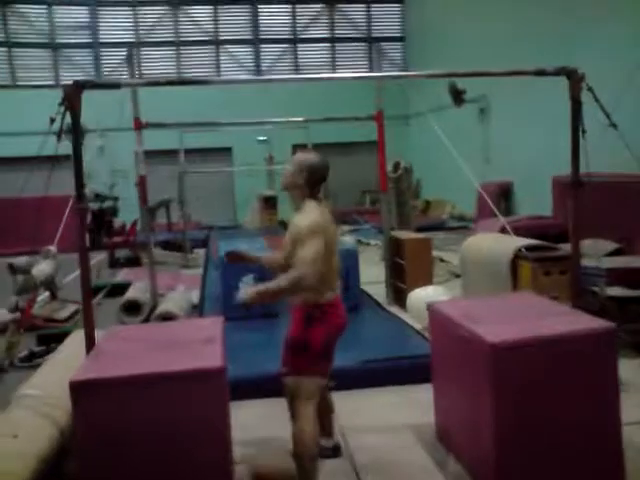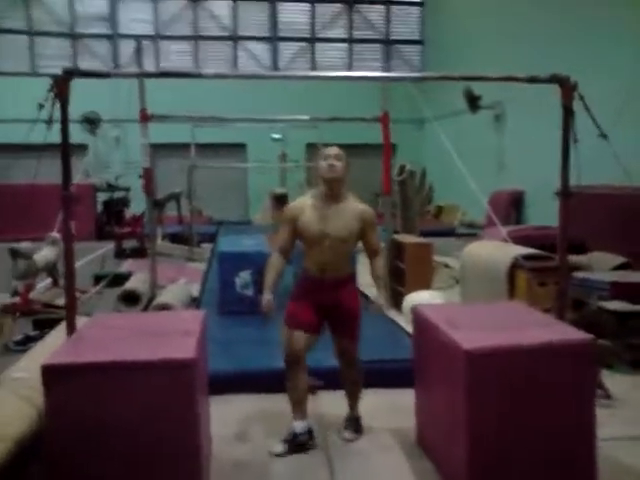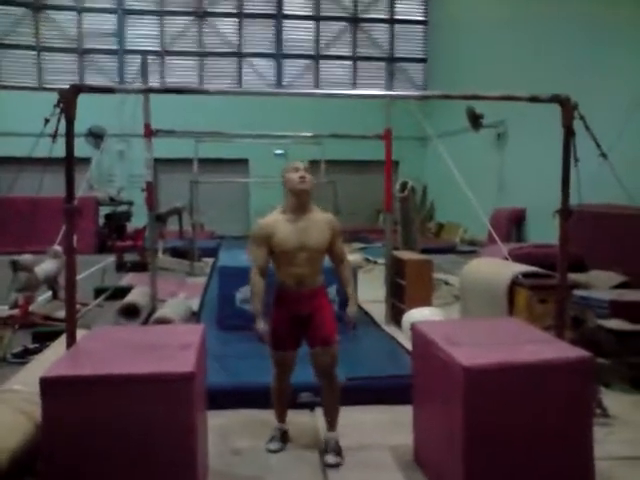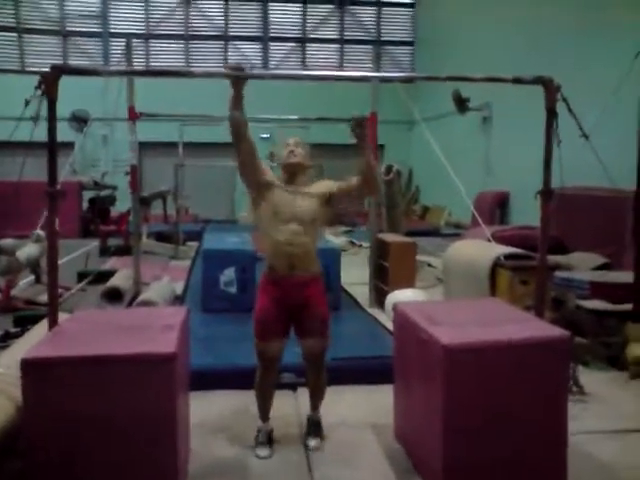
dt=1s
person 1, frame 1
left shoulder: (307, 221)
right shoulder: (317, 213)
left elbow: (304, 276)
right elbow: (288, 262)
left wrist: (257, 292)
right wrist: (249, 258)
left hip: (315, 315)
right hip: (327, 309)
left knee: (301, 401)
right knee: (315, 384)
right ankle: (327, 441)
person 1, frame 2
left shoulder: (362, 212)
right shoulder: (296, 209)
left elbow: (375, 253)
right elbow: (280, 252)
left wrist: (380, 290)
right wrist: (268, 290)
left hip: (344, 289)
right hip: (308, 286)
left knee: (348, 357)
right knee: (293, 355)
left ankle: (353, 415)
right ankle: (301, 429)
person 1, frame 3
left shoulder: (328, 222)
right shoulder: (267, 225)
left elbow: (341, 262)
right elbow: (258, 272)
left wrist: (352, 299)
right wrist: (259, 316)
left hip: (318, 300)
right hip: (284, 301)
left knee: (327, 370)
right knee: (282, 370)
left ankle: (331, 437)
right ankle: (281, 427)
person 1, frame 4
left shoulder: (325, 190)
right shoulder: (263, 185)
left elbow: (368, 187)
right elbow: (241, 141)
left wrist: (363, 142)
right wrist: (237, 93)
left hip: (311, 289)
right hip: (273, 288)
left knee: (315, 359)
right knee: (268, 360)
left ankle: (314, 417)
right ankle: (264, 427)
